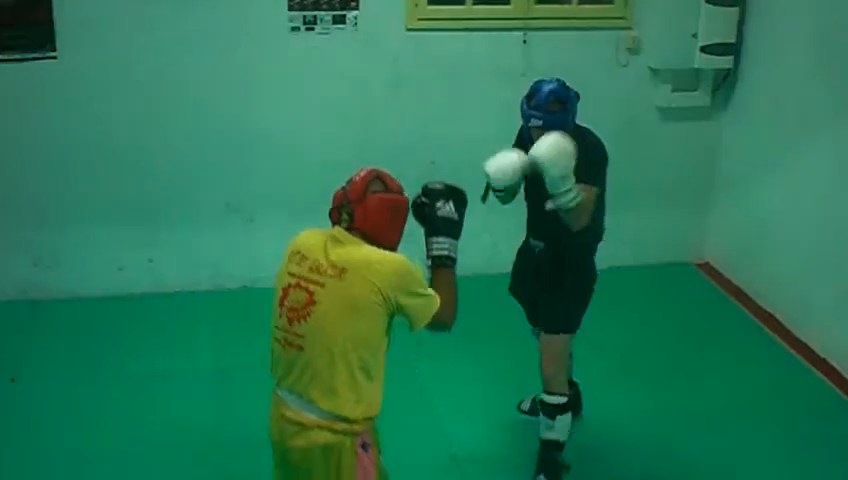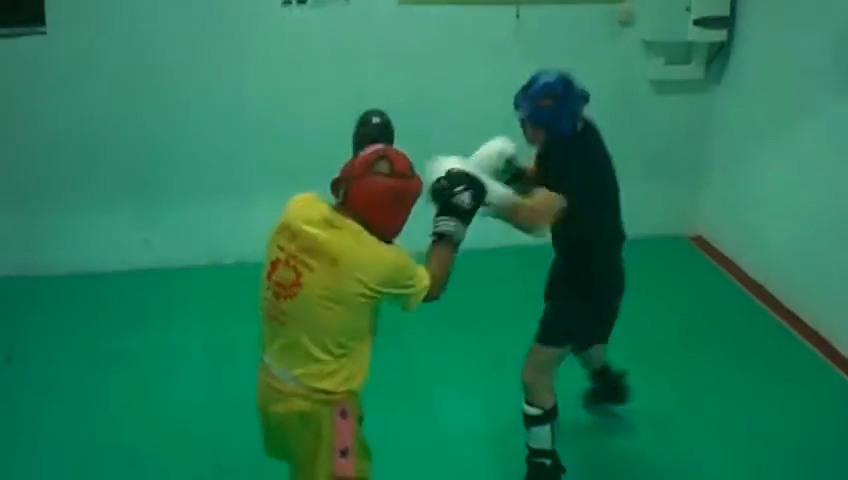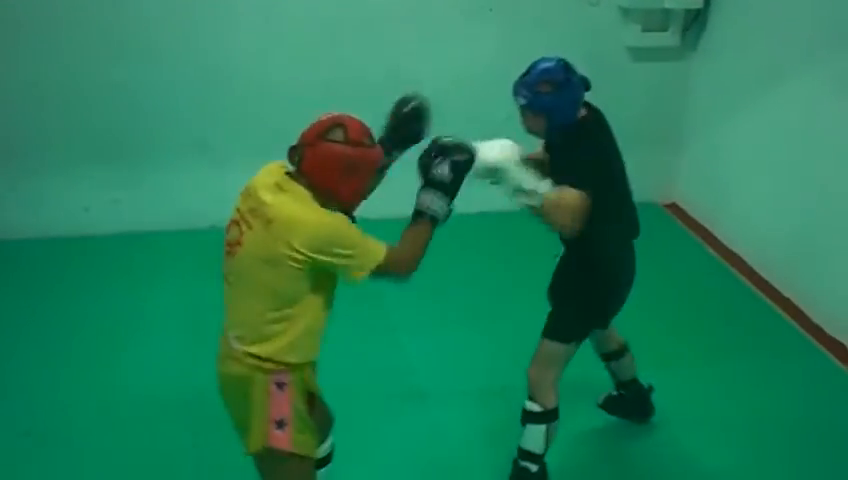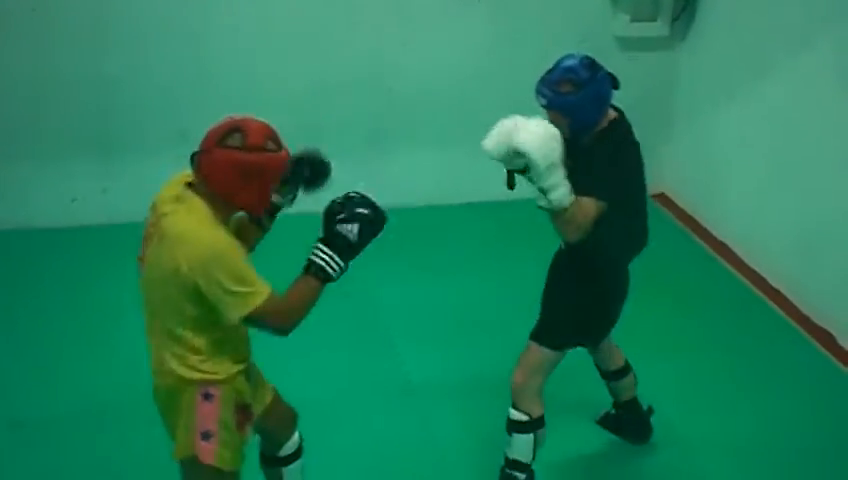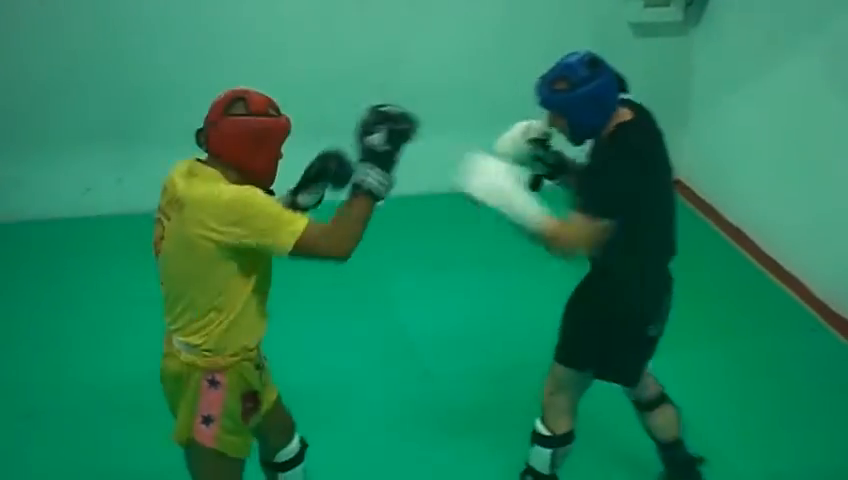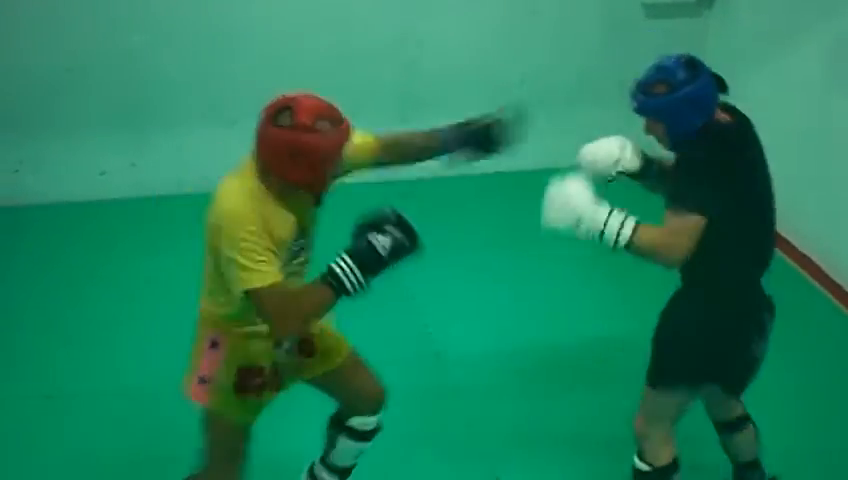
dt=0.5s
person 1, frame 1
left shoulder: (589, 150)
right shoulder: (528, 135)
left elbow: (579, 221)
right elbow: (508, 190)
left wrist: (559, 179)
right wrist: (501, 179)
left hip: (570, 262)
right hip: (536, 249)
left knee: (551, 365)
right knee: (547, 333)
right ankle: (564, 395)
person 1, frame 2
left shoulder: (580, 156)
right shoulder: (567, 134)
left elbow: (535, 218)
right elbow: (538, 178)
left wrist: (478, 185)
right wrist: (507, 166)
left hip: (591, 275)
right hip: (581, 261)
left knee: (535, 375)
right knee: (574, 334)
right ankle: (608, 382)
person 1, frame 3
left shoulder: (591, 146)
right shoulder: (574, 123)
left elbow: (564, 220)
right elbow: (545, 165)
left wrist: (518, 177)
right wrist: (516, 162)
left hip: (600, 264)
right hip: (596, 256)
left knee: (541, 373)
right knee: (597, 326)
right ankle: (634, 397)
person 1, frame 4
left shoulder: (614, 151)
right shoulder: (593, 125)
left elbow: (572, 228)
right elbow: (562, 161)
left wrist: (545, 167)
right wrist: (524, 156)
left hip: (592, 272)
right hip: (592, 263)
left knee: (526, 380)
right knee: (596, 340)
right ankle: (632, 416)
person 1, frame 5
left shoulder: (618, 158)
right shoulder: (630, 120)
left elbow: (574, 242)
right elbow: (592, 183)
left wrist: (512, 200)
right wrist: (544, 157)
left hip: (620, 290)
right hip: (645, 280)
left knee: (559, 393)
right knee: (635, 375)
person 1, frame 6
left shoulder: (708, 155)
right shoulder: (727, 124)
left elbow: (673, 248)
left wrist: (595, 218)
right wrist: (645, 166)
left hip: (716, 305)
right hip: (739, 297)
left knee: (652, 423)
right knee: (720, 391)
person 2, frame 1
left shoulder: (302, 244)
right shoulder: (389, 269)
right elbow: (444, 316)
right wrist: (443, 239)
left hip: (285, 421)
right hip: (335, 436)
person 2, frame 2
left shoulder: (298, 208)
right shoulder: (377, 262)
right elbow: (431, 286)
left wrist: (365, 156)
right wrist: (452, 220)
left hip: (275, 386)
right hip: (318, 405)
person 2, frame 3
left shoulder: (270, 179)
right shoulder: (316, 228)
left elbow: (338, 192)
right elbow: (400, 263)
left wrist: (393, 146)
right wrist: (436, 194)
left hip: (251, 353)
right hip: (267, 372)
left knee: (317, 428)
person 2, frame 4
left shoulder: (181, 190)
right shoulder: (206, 246)
left elbow: (234, 243)
right elbow: (281, 319)
left wrist: (280, 197)
right wrist: (333, 250)
left hip: (223, 366)
right hip: (200, 385)
left knee: (282, 424)
person 2, frame 5
left shoulder: (188, 175)
right shoulder: (231, 203)
right elbow: (337, 244)
left wrist: (306, 194)
right wrist: (374, 168)
left hip: (232, 357)
right hip: (210, 371)
left knee: (280, 434)
person 2, frame 6
left shoulder: (300, 159)
right shoulder: (238, 210)
left elbow: (387, 149)
right elbow: (284, 315)
left wrist: (460, 135)
right wrist: (355, 264)
left hip: (297, 320)
right hip: (239, 338)
left knee: (368, 396)
